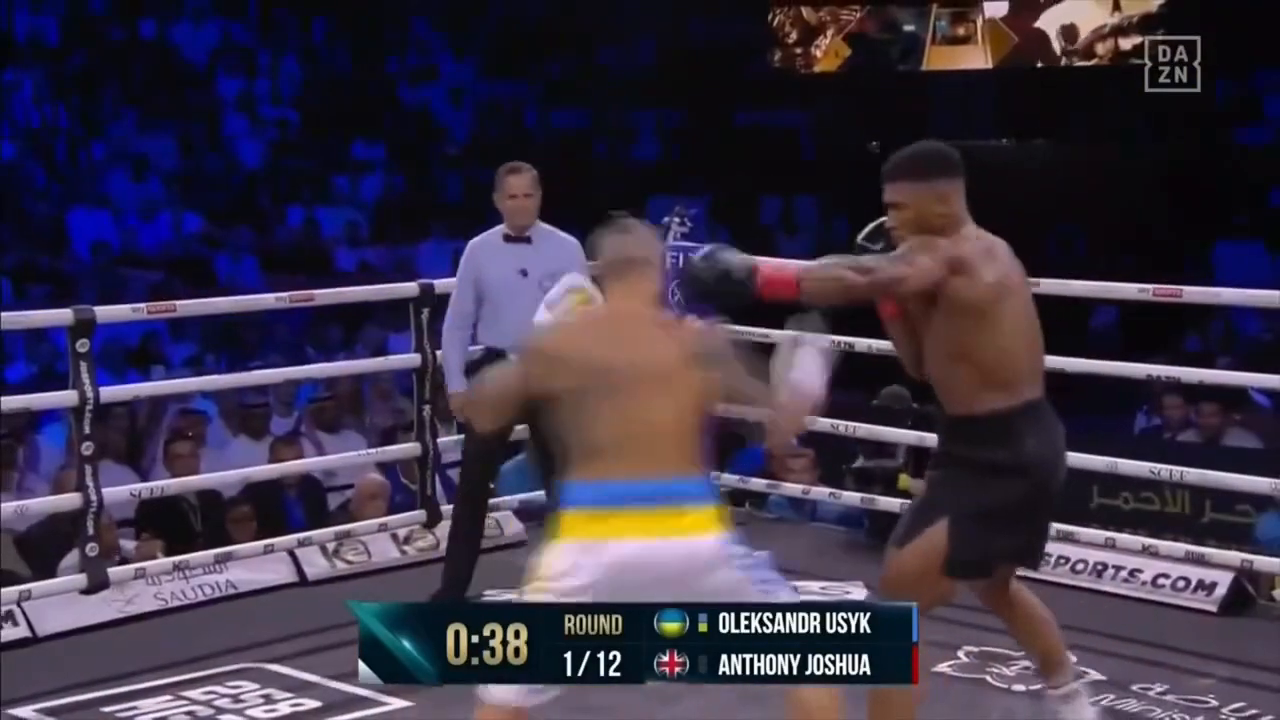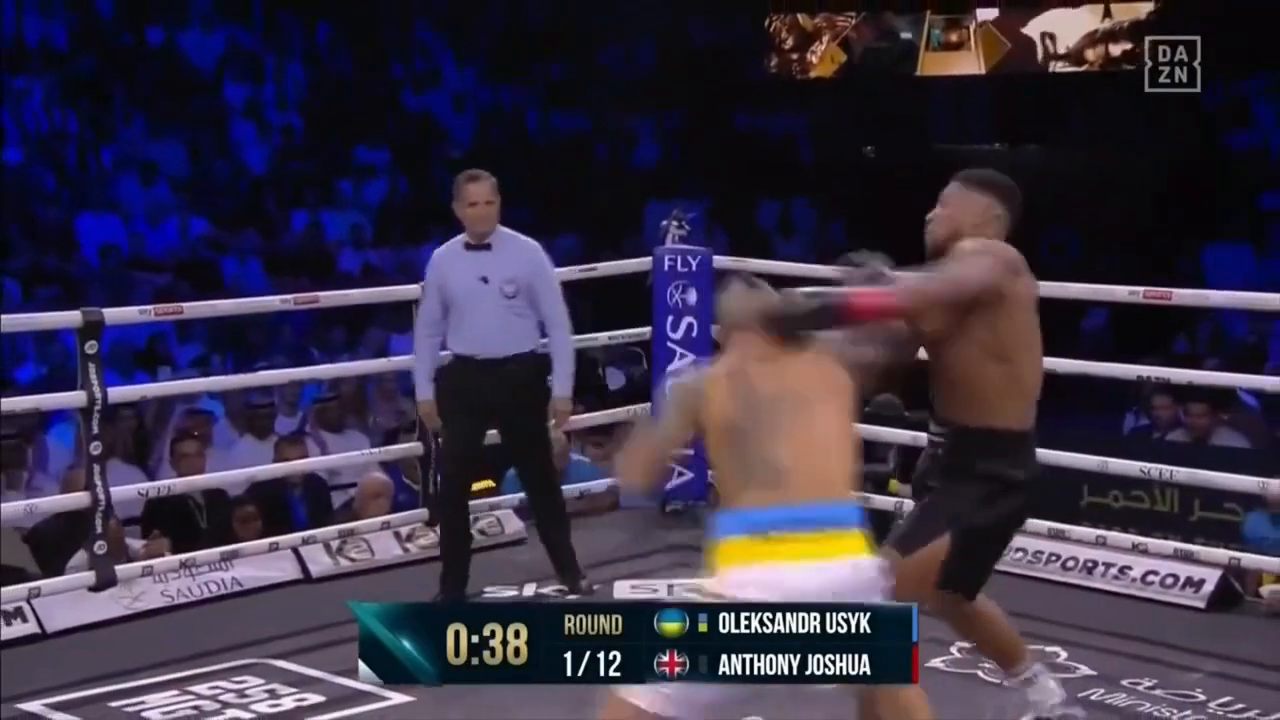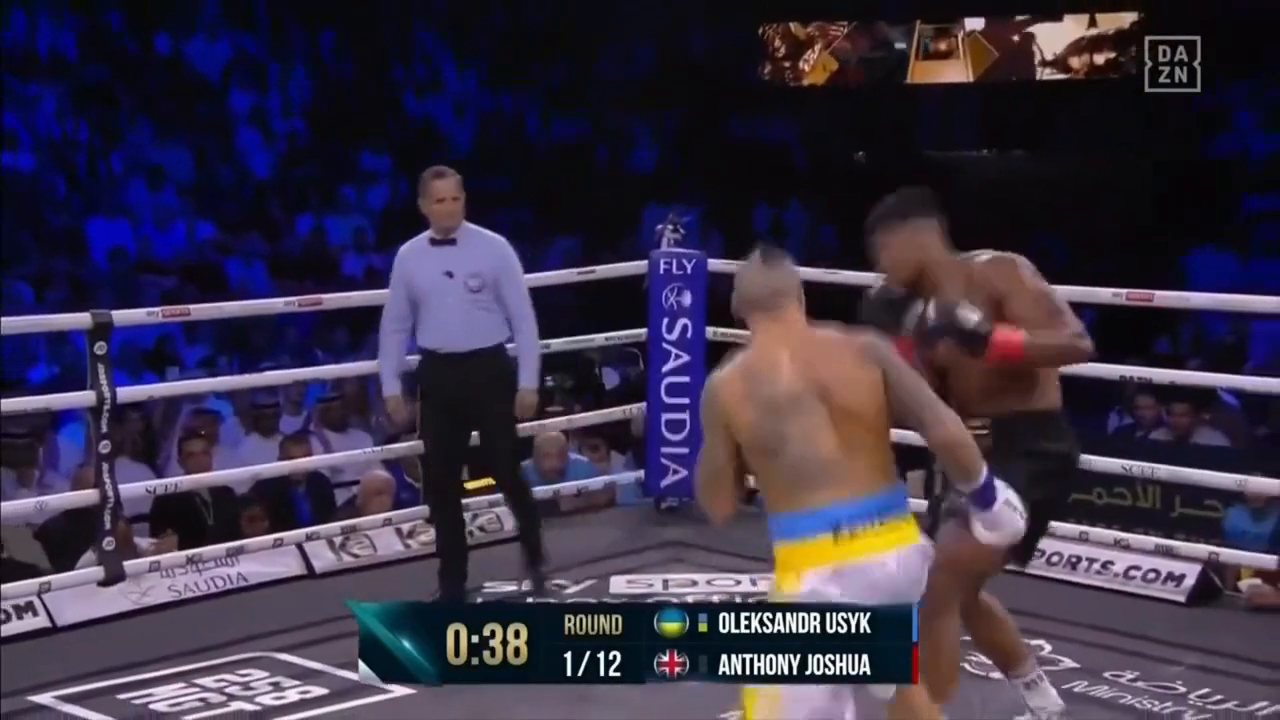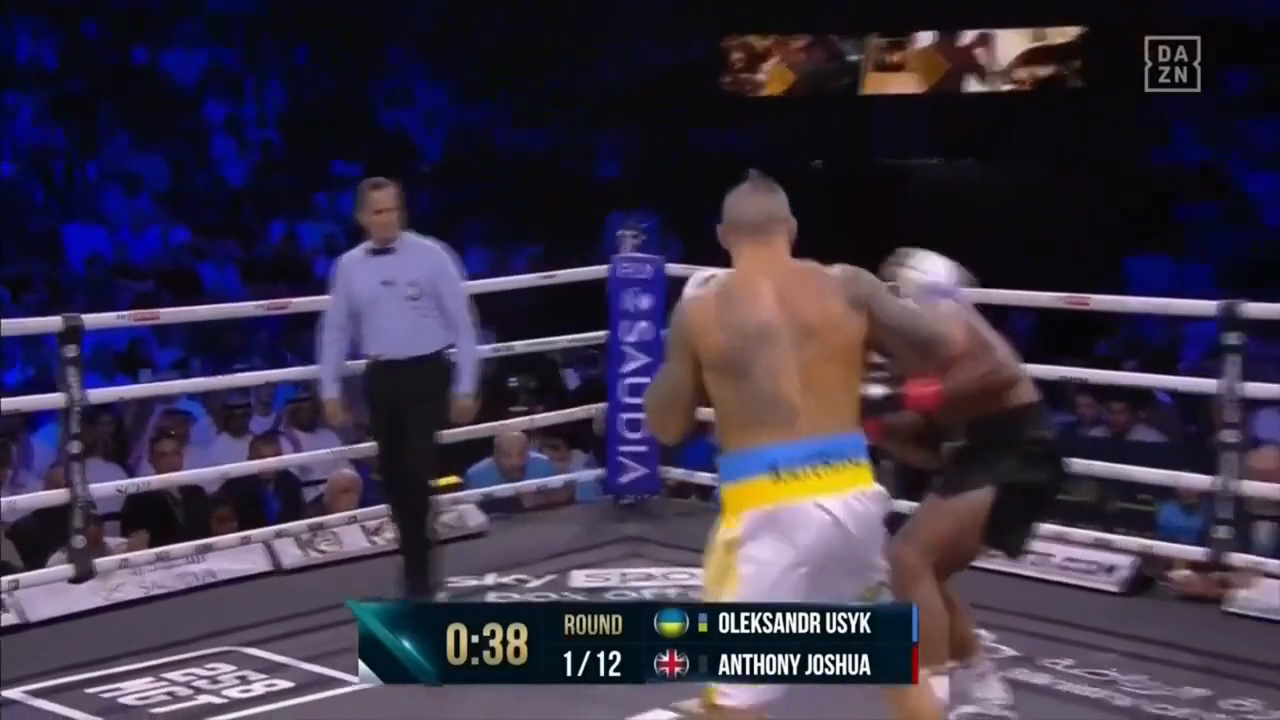
dt=0.4s
person 1, frame 1
left shoulder: (950, 257)
right shoulder: (978, 254)
left elbow: (860, 278)
right elbow: (923, 365)
left wrist: (749, 275)
right wrist: (894, 298)
left hip: (993, 457)
right hip: (1027, 444)
left knee: (894, 606)
right knee: (996, 584)
person 1, frame 2
left shoulder: (994, 261)
right shoulder: (937, 300)
left elbow: (939, 289)
left wrist: (835, 307)
right wrist: (855, 302)
left hip: (988, 471)
right hip: (957, 457)
right knee: (950, 597)
person 1, frame 3
left shoulder: (996, 272)
right shoulder: (928, 304)
left elbow: (1071, 340)
left wrist: (986, 340)
right wrist: (896, 339)
left hip: (1037, 453)
right hip: (990, 449)
left knee: (935, 593)
right knee: (960, 586)
person 1, frame 4
left shoulder: (926, 313)
right shoulder: (898, 348)
left elbow: (1000, 372)
right elbow: (929, 443)
left wrist: (916, 395)
right wrist: (874, 419)
left hip: (1021, 448)
right hip: (980, 447)
left knee: (908, 559)
right knee: (924, 569)
person 2, frame 1
left shoulder: (555, 342)
right shoulder: (702, 342)
left elbow: (482, 413)
right elbow: (780, 426)
right wrist: (805, 386)
left hip: (594, 541)
right hip: (691, 537)
person 2, frame 2
left shoulder: (704, 383)
right shoulder: (828, 358)
left elbow: (632, 475)
left wrist: (663, 411)
left hip: (751, 568)
right hip: (844, 560)
person 2, frame 3
left shoulder: (727, 387)
right shoulder: (866, 351)
left elbow: (718, 504)
right elbow: (946, 434)
right wrist: (983, 488)
left hip: (820, 566)
right hip: (899, 547)
person 2, frame 4
left shoulder: (699, 310)
right shoulder: (848, 286)
left elbow: (666, 426)
right elbow: (934, 342)
left hip: (765, 508)
right hip: (850, 495)
person 3, frame 1
left shoulder: (565, 247)
right shoulder: (479, 252)
right elbow: (458, 321)
right wrist: (456, 383)
right hip: (497, 369)
left knee: (558, 473)
right knee: (474, 476)
right ankle: (453, 585)
person 3, frame 2
left shoulder: (528, 253)
right shoulder: (442, 260)
left elbow: (557, 323)
right elbow: (428, 330)
left wrist: (562, 389)
right wrist: (425, 391)
left hip: (519, 375)
right hip: (465, 378)
left knee: (539, 476)
right knee: (453, 484)
left ankle: (569, 572)
right ankle: (453, 586)
person 3, frame 3
left shoulder: (493, 248)
right shoulder: (408, 257)
left elbow: (523, 318)
right elbow: (394, 325)
left wrist: (528, 382)
right wrist: (391, 385)
left hip: (487, 368)
right hip: (438, 373)
left knee: (506, 468)
right knee: (440, 479)
left ankle: (535, 562)
right ankle: (453, 581)
person 3, frame 4
left shoulder: (432, 256)
right shoulder: (349, 267)
left elbow: (461, 322)
right elbow: (335, 331)
left wrist: (465, 386)
right wrist: (330, 390)
left hip: (426, 374)
right hip: (382, 378)
left knee: (416, 473)
right knee: (395, 479)
left ankle: (416, 575)
right ankle: (417, 578)
